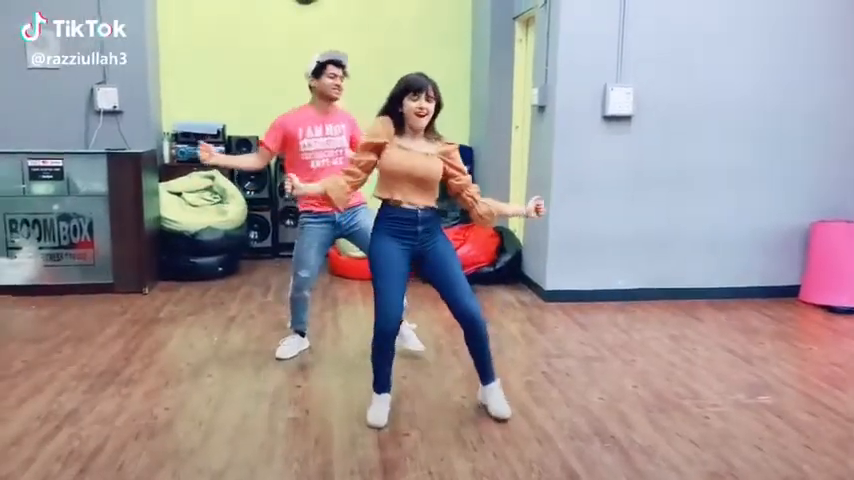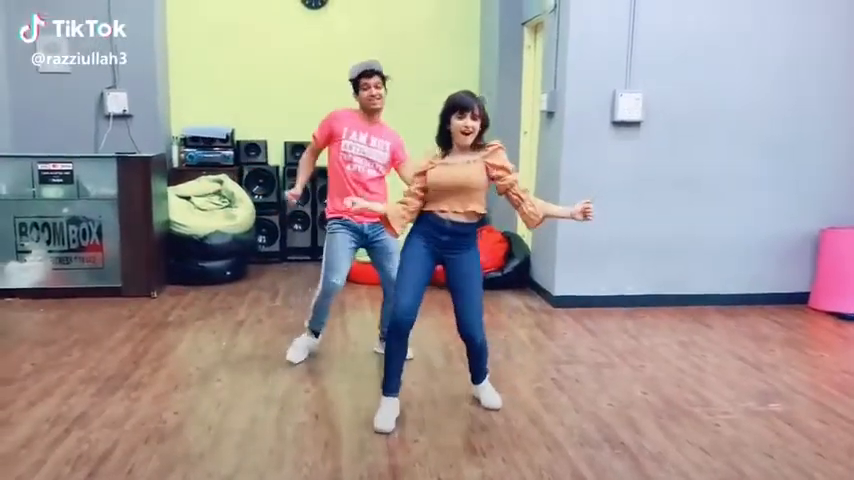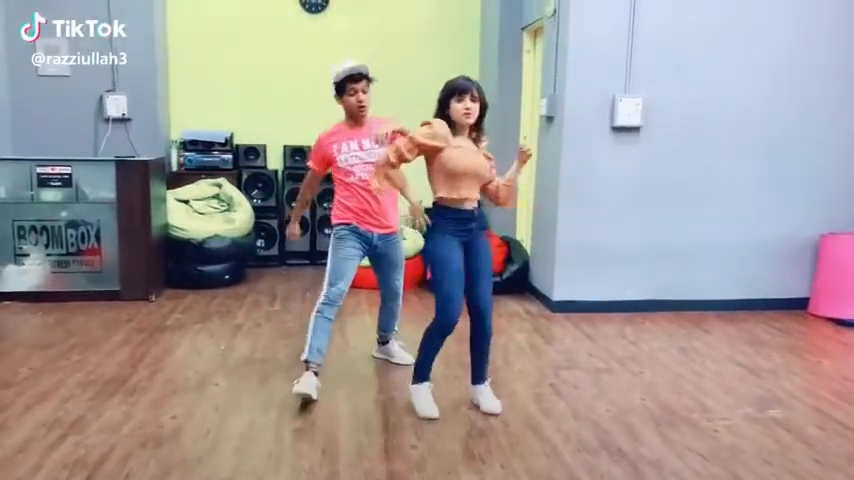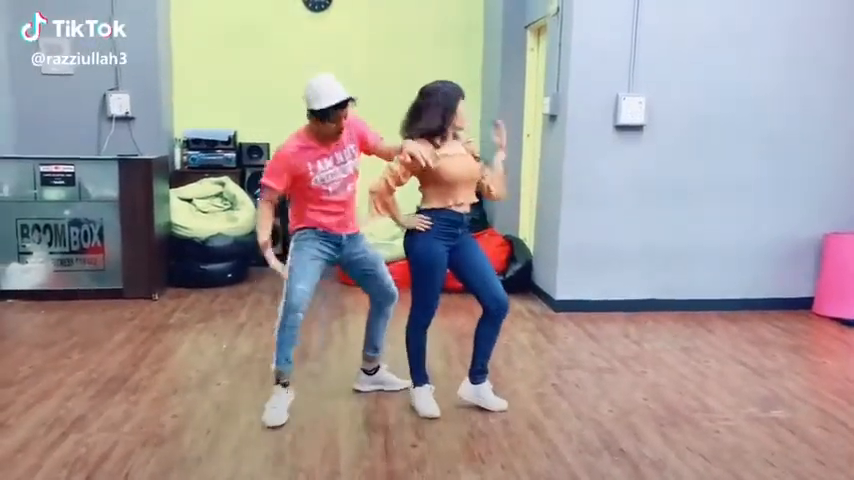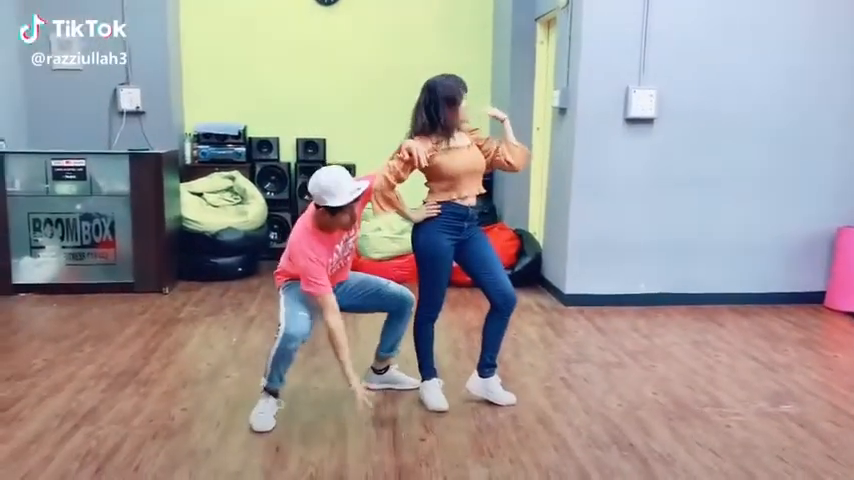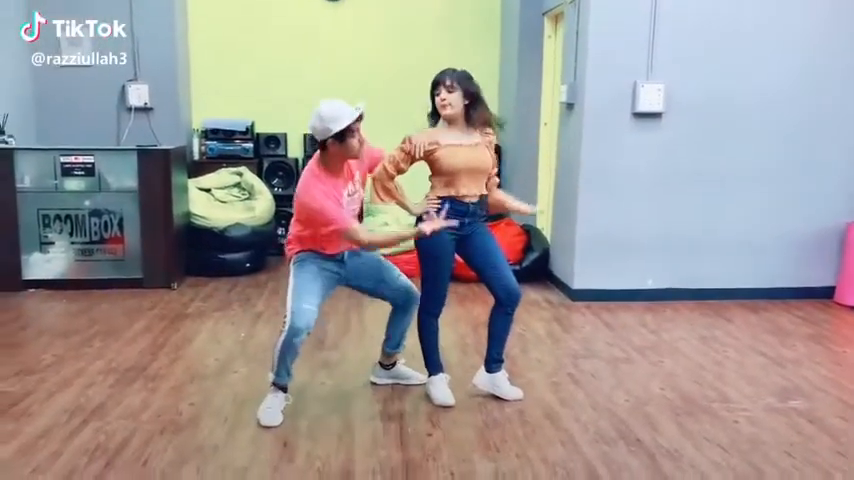
dt=0.4s
person 1, frame 1
left shoulder: (444, 149)
right shoulder: (383, 133)
left elbow: (469, 195)
right elbow: (351, 176)
left wrist: (521, 209)
right wrist: (306, 188)
left hip: (431, 233)
right hip: (391, 231)
left knee: (470, 314)
right knee: (388, 321)
left ankle: (489, 386)
right ankle: (381, 394)
person 1, frame 2
left shoulder: (491, 155)
right shoulder: (433, 161)
left elbow: (520, 198)
right elbow: (411, 204)
left wrist: (569, 212)
right wrist: (366, 203)
left hip: (464, 243)
right hip: (424, 237)
left knee: (471, 330)
right knee: (401, 316)
left ankle: (481, 382)
right ankle: (390, 398)
person 1, frame 3
left shoulder: (479, 146)
right shoulder: (435, 133)
left elbow: (495, 193)
right elbow: (388, 159)
left wrist: (519, 165)
left hip: (476, 227)
right hip: (444, 226)
left knee: (482, 312)
right knee: (449, 314)
left ankle: (480, 385)
right ankle: (420, 384)
person 1, frame 4
left shoulder: (465, 148)
right shoulder: (420, 149)
left elbow: (490, 189)
right elbow: (381, 188)
left wrist: (500, 152)
right wrist: (403, 222)
left hip: (462, 231)
right hip: (431, 233)
left knee: (497, 303)
right knee: (423, 314)
left ankle: (476, 383)
right ankle: (420, 388)
person 1, frame 5
left shoulder: (472, 138)
right shoulder: (422, 146)
left elbow: (513, 161)
right elbow: (383, 184)
left wrist: (504, 122)
right wrist: (411, 216)
left hip: (471, 225)
right hip: (438, 226)
left knee: (505, 298)
right knee: (430, 308)
left ankle: (485, 377)
right ankle: (429, 381)
person 1, frame 6
left shoulder: (484, 137)
right shoulder: (427, 139)
left elbow: (489, 189)
right elbow: (382, 173)
left wrist: (519, 206)
right wrist: (411, 207)
left hip: (474, 221)
left knee: (509, 292)
right knee: (433, 302)
left ankle: (492, 372)
right ankle: (436, 377)
person 2, frame 1
left shoulder: (345, 119)
right shoulder: (288, 121)
right elbow: (259, 160)
right wrist: (219, 159)
left hip: (355, 209)
right hip: (315, 216)
right knee: (302, 280)
left ankle: (397, 325)
right ankle: (298, 334)
person 2, frame 2
left shoulder: (391, 138)
right shoulder: (337, 120)
left elbow: (411, 178)
right elbow: (311, 154)
right wrist: (298, 187)
left hip: (380, 223)
right hip: (343, 222)
left knee: (396, 284)
right knee: (331, 284)
left ankle: (386, 339)
right ankle: (312, 334)
person 2, frame 3
left shoulder: (389, 129)
right shoulder: (328, 140)
right elbow: (312, 181)
right wrist: (295, 217)
left hip: (387, 230)
right hip: (349, 229)
left knee: (393, 292)
right knee: (332, 295)
left ankle: (385, 342)
right ankle: (311, 372)
person 2, frame 4
left shoulder: (354, 129)
right shoulder: (291, 153)
left elbow: (388, 151)
right elbow: (267, 200)
left wrist: (407, 146)
right wrist: (264, 237)
left hip: (350, 234)
right hip: (312, 236)
left knee: (386, 294)
right knee: (295, 303)
left ankle: (370, 371)
right ankle: (282, 387)
person 2, frame 5
left shoulder: (351, 197)
right shoulder: (305, 245)
right elbow: (331, 316)
right wrist: (351, 377)
left hip: (341, 280)
right hip: (301, 285)
left knee: (403, 300)
right knee: (293, 331)
left ankle: (381, 370)
right ankle: (270, 395)
person 2, frame 6
left shoulder: (356, 154)
right shoulder: (313, 191)
right elbow: (364, 240)
left wrist: (411, 200)
right wrist: (418, 231)
left hip: (350, 252)
right hip: (314, 257)
left knee: (408, 295)
right knee: (299, 324)
left ankle: (387, 366)
right ankle: (278, 390)
